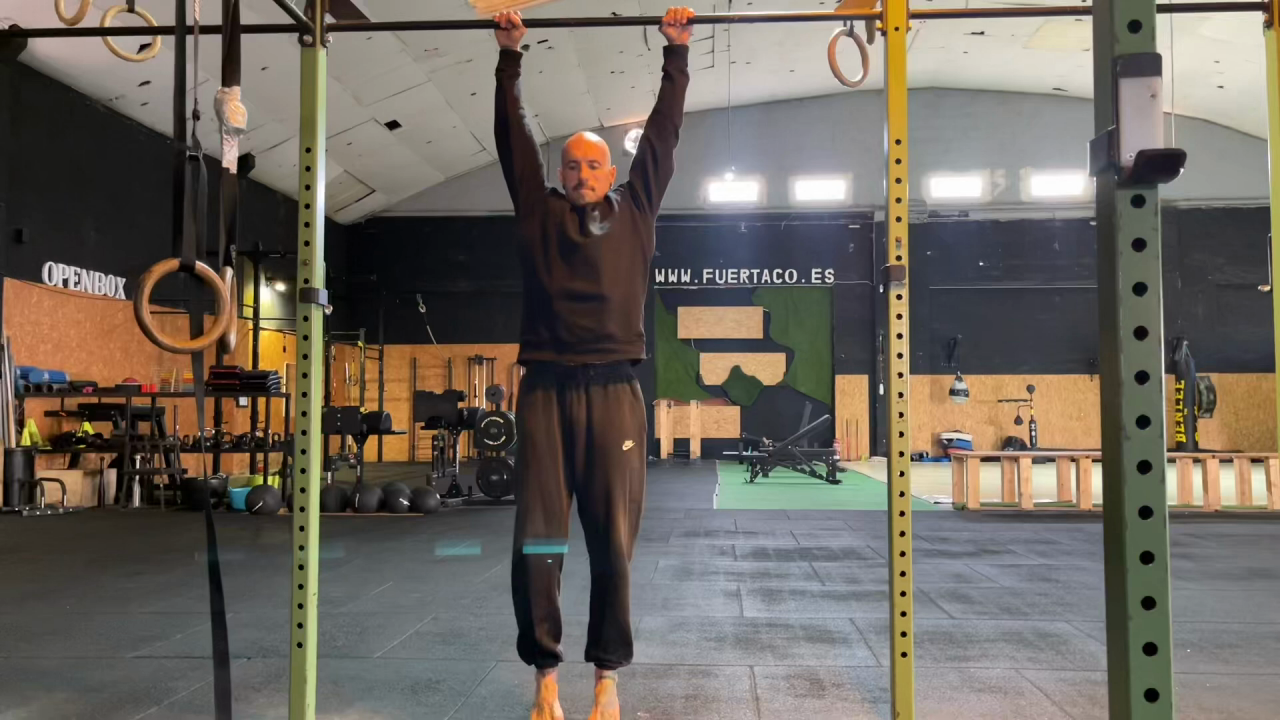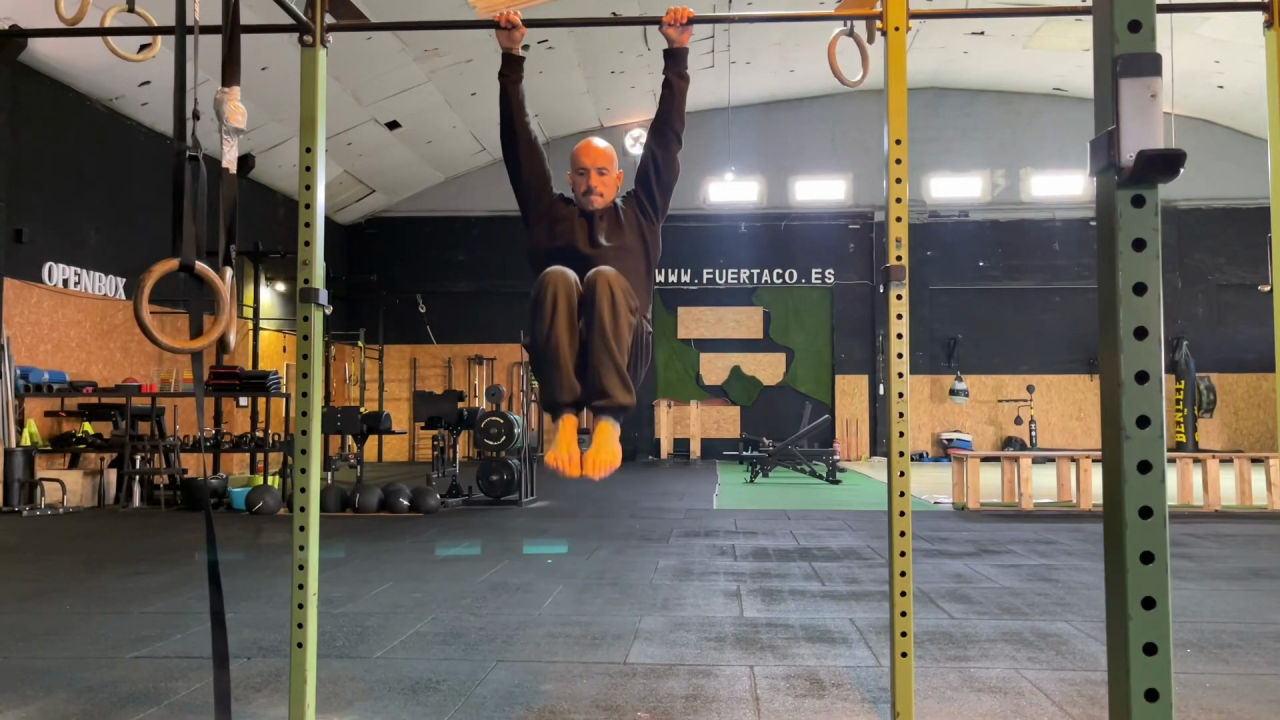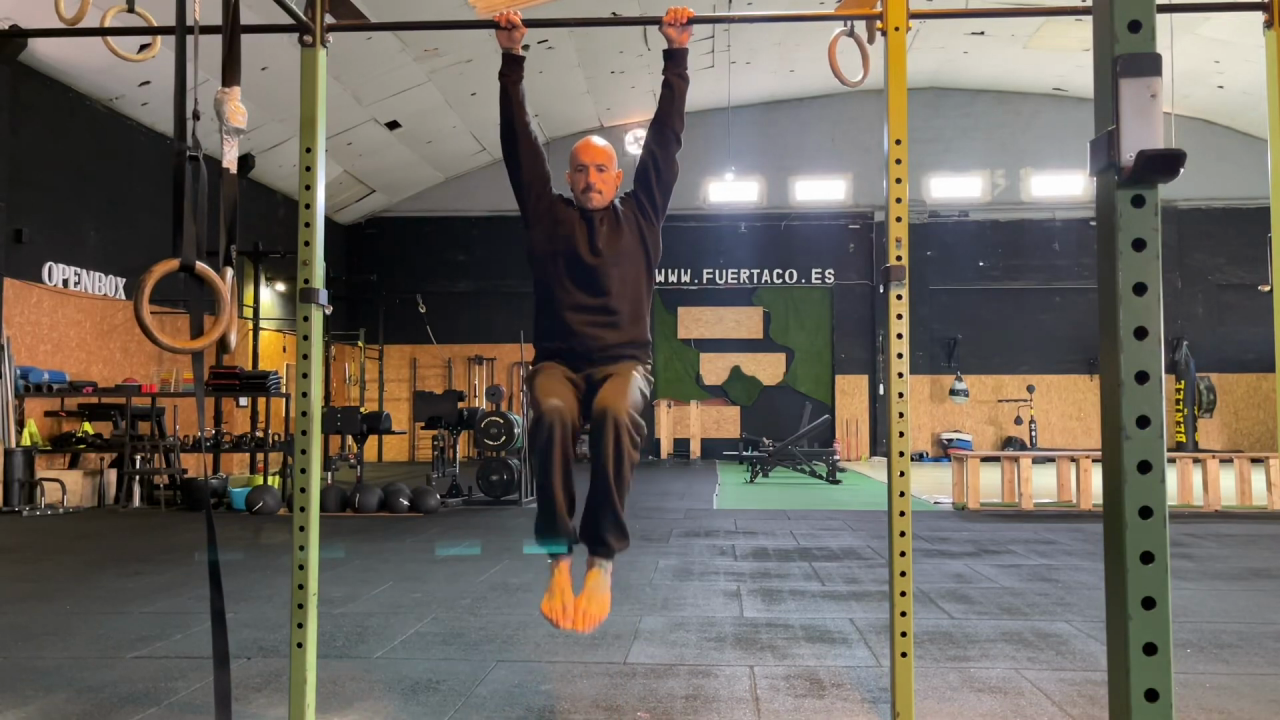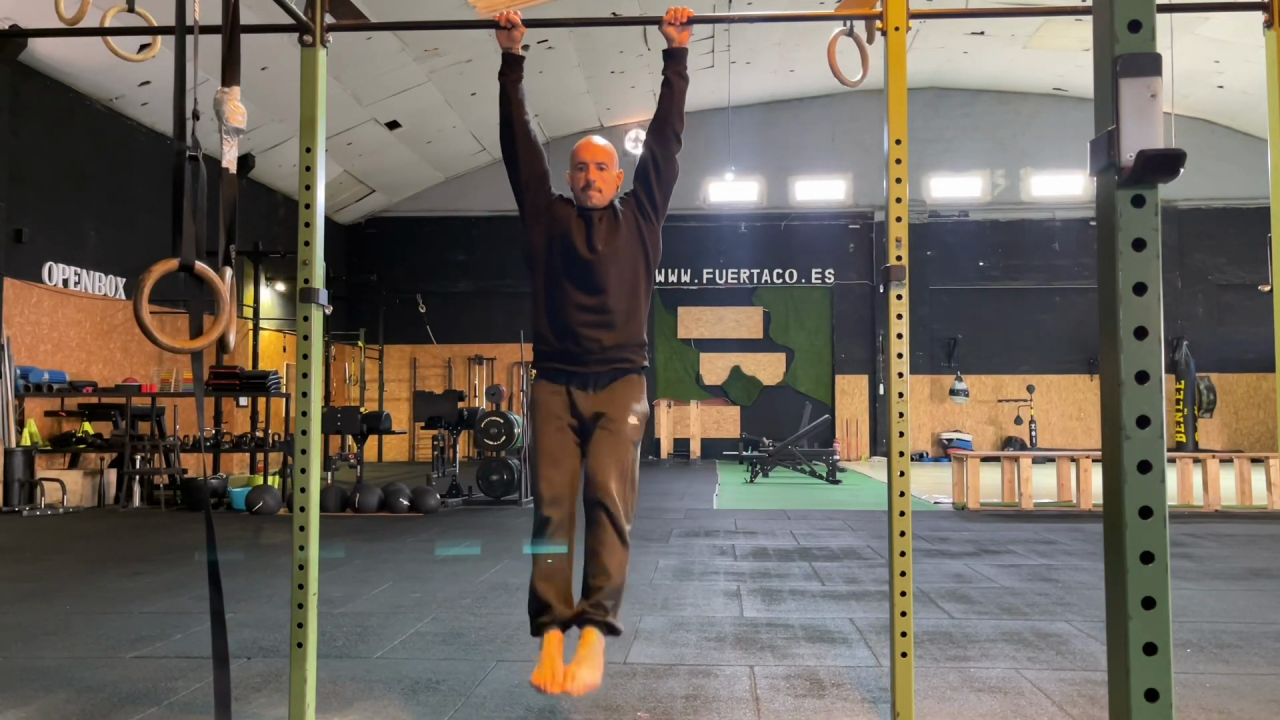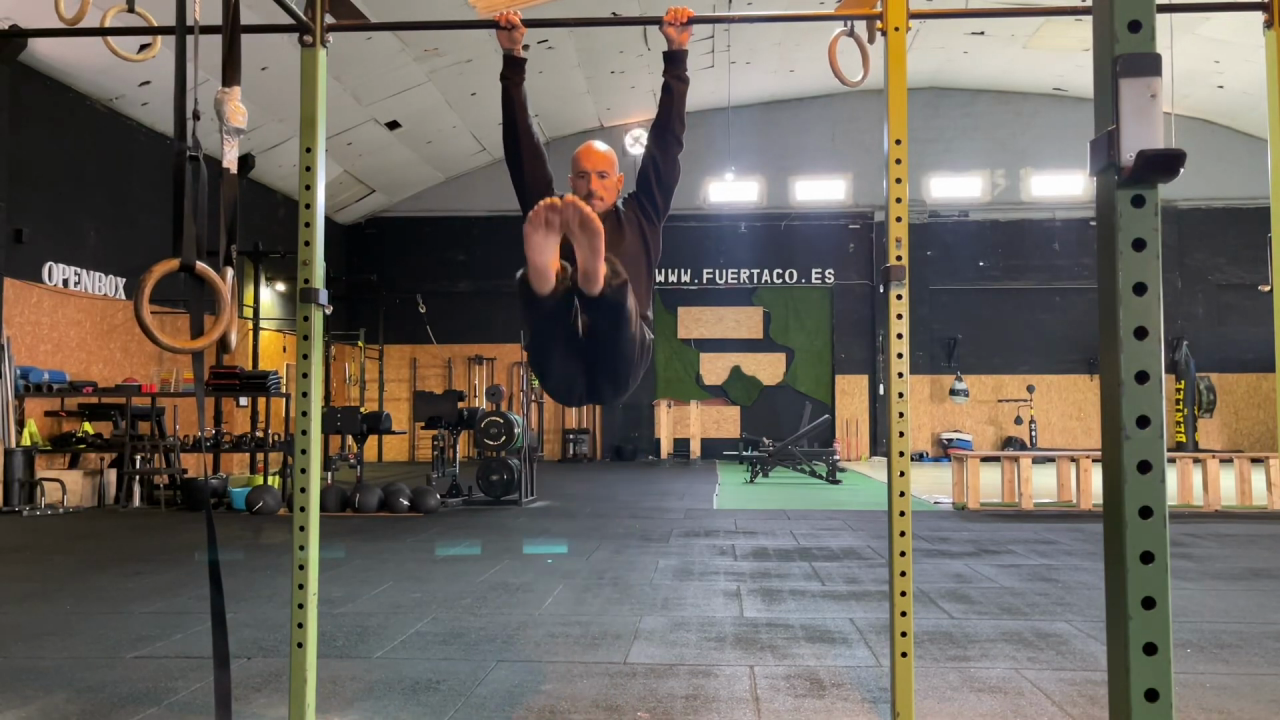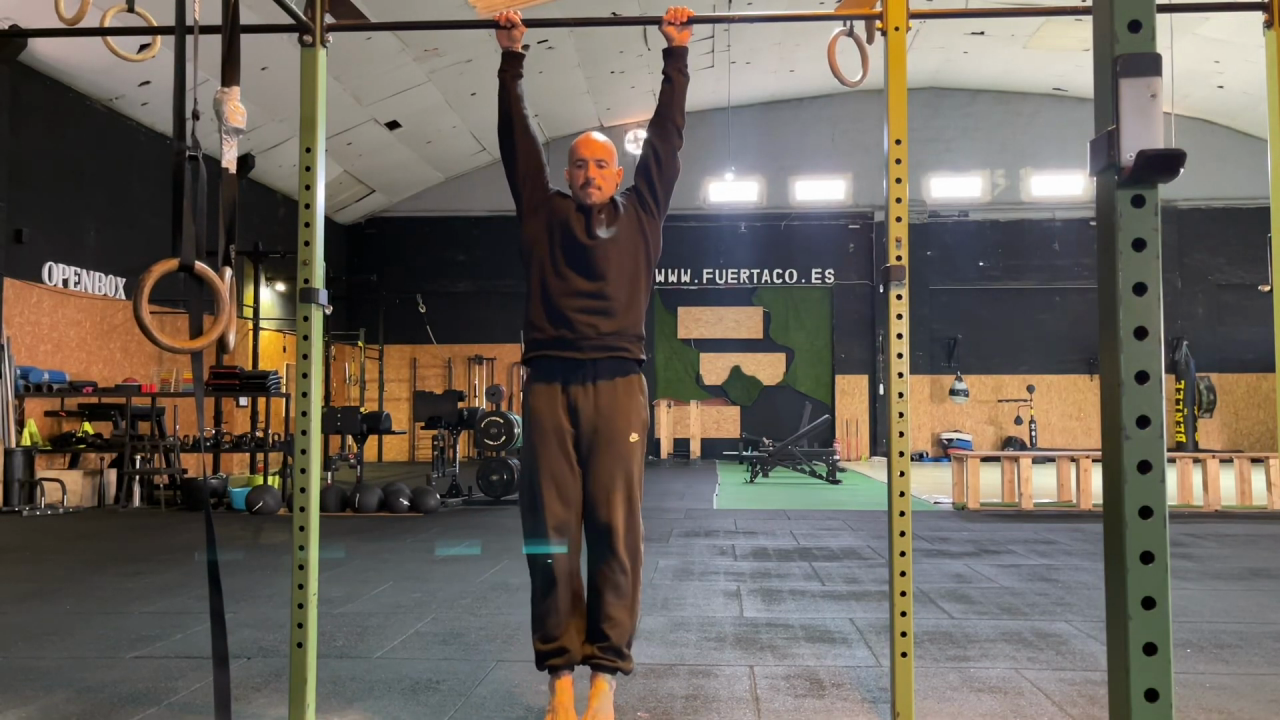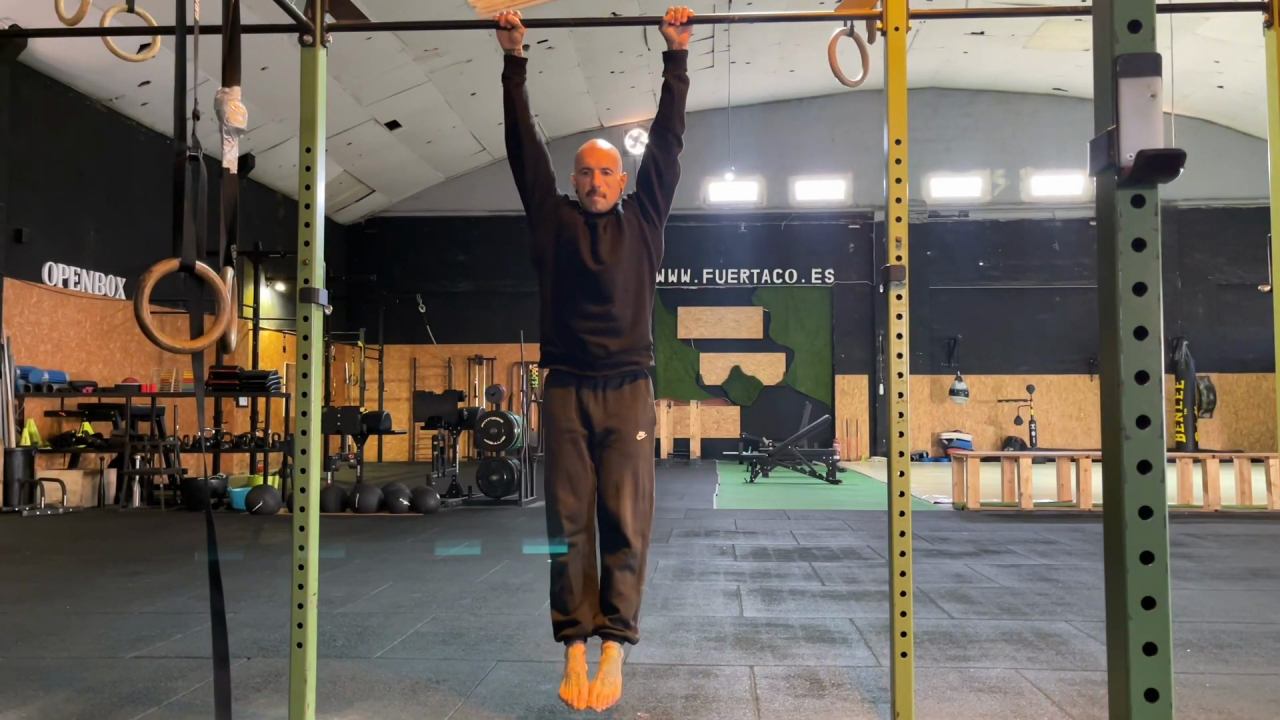
dt=0.7s
person 1, frame 1
left shoulder: (634, 210)
right shoulder: (539, 210)
left elbow: (662, 135)
right elbow: (513, 137)
left hip: (613, 391)
right hip: (547, 389)
left knee: (612, 543)
right knee: (538, 540)
person 1, frame 2
left shoulder: (638, 216)
right shoulder: (550, 215)
left elbow: (665, 139)
right elbow: (519, 141)
left wrist: (676, 53)
right wrist: (512, 57)
left hip: (622, 354)
right hip: (563, 362)
left knee: (606, 280)
right knee: (556, 279)
left ankle: (608, 418)
right ankle: (566, 414)
person 1, frame 3
left shoulder: (638, 213)
right shoulder: (548, 214)
left elbow: (664, 140)
right elbow: (519, 144)
left wrist: (676, 53)
right wrist: (511, 58)
left hip: (623, 365)
right hip: (559, 363)
left knee: (614, 414)
right knee: (551, 415)
left ankle: (601, 560)
right ankle: (559, 558)
person 1, frame 4
left shoulder: (637, 218)
right shoulder: (550, 215)
left elbow: (662, 144)
right elbow: (521, 144)
left wrist: (675, 59)
right wrist: (512, 57)
left hip: (621, 386)
right hip: (556, 384)
left knee: (609, 496)
right knee: (552, 506)
left ankle: (592, 635)
right ankle: (550, 631)
person 1, frame 5
left shoulder: (640, 215)
right shoulder: (547, 206)
left elbow: (667, 141)
right elbow: (520, 144)
left wrist: (676, 54)
right wrist: (512, 58)
left hip: (618, 360)
right hip: (561, 366)
left knee: (615, 300)
right knee: (550, 306)
left ankle: (594, 274)
right ankle: (544, 273)
person 1, frame 6
left shoulder: (640, 211)
right shoulder: (544, 211)
left elbow: (666, 137)
right elbow: (515, 138)
right wrist: (511, 57)
left hip: (618, 384)
right hip: (551, 383)
left knee: (616, 531)
right knee: (551, 533)
person 1, frame 7
left shoulder: (643, 218)
right shoulder: (553, 219)
left elbow: (666, 140)
right elbow: (524, 144)
right wrist: (514, 60)
left hip: (628, 389)
right hip: (567, 390)
left knee: (626, 523)
right knee: (569, 525)
left ankle: (613, 648)
right ankle: (575, 649)
